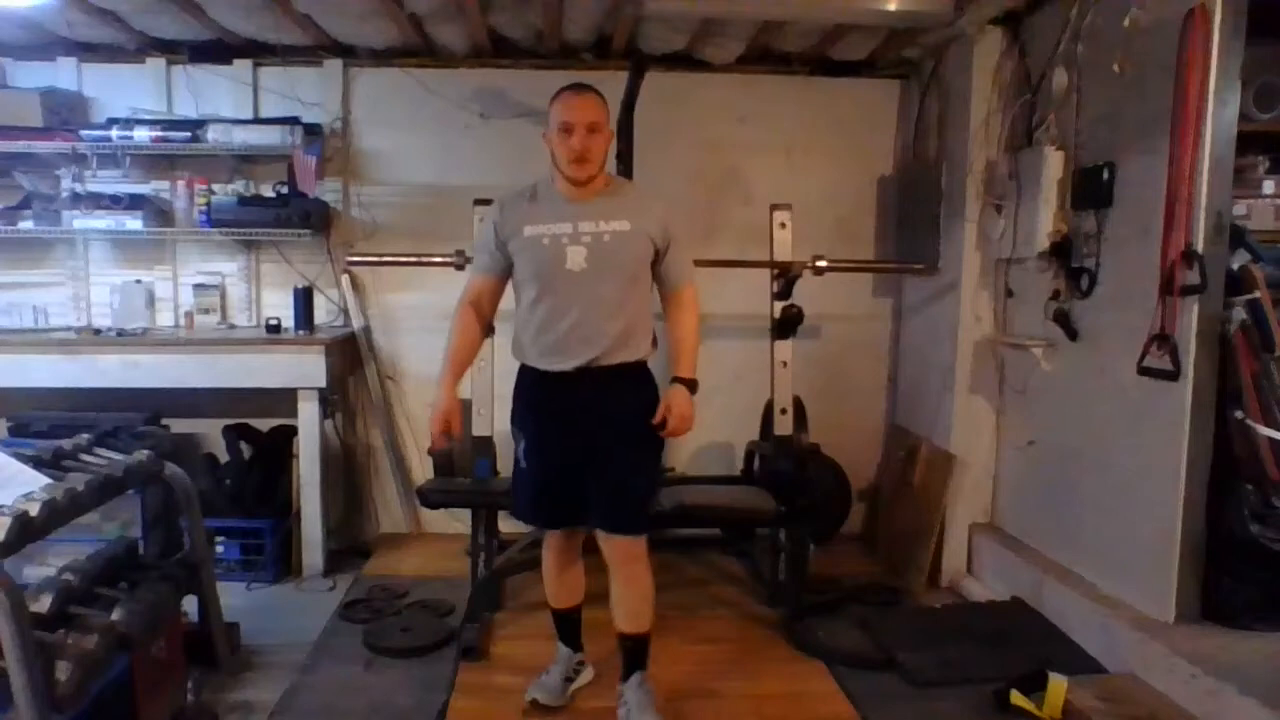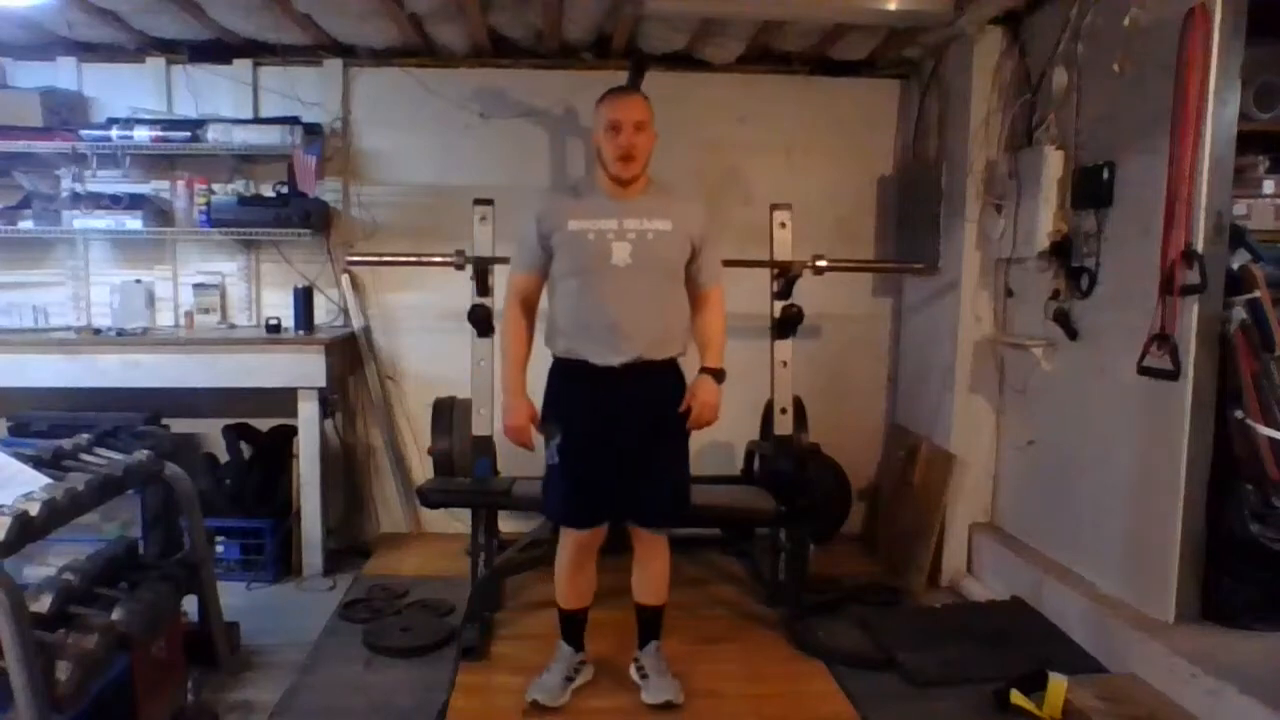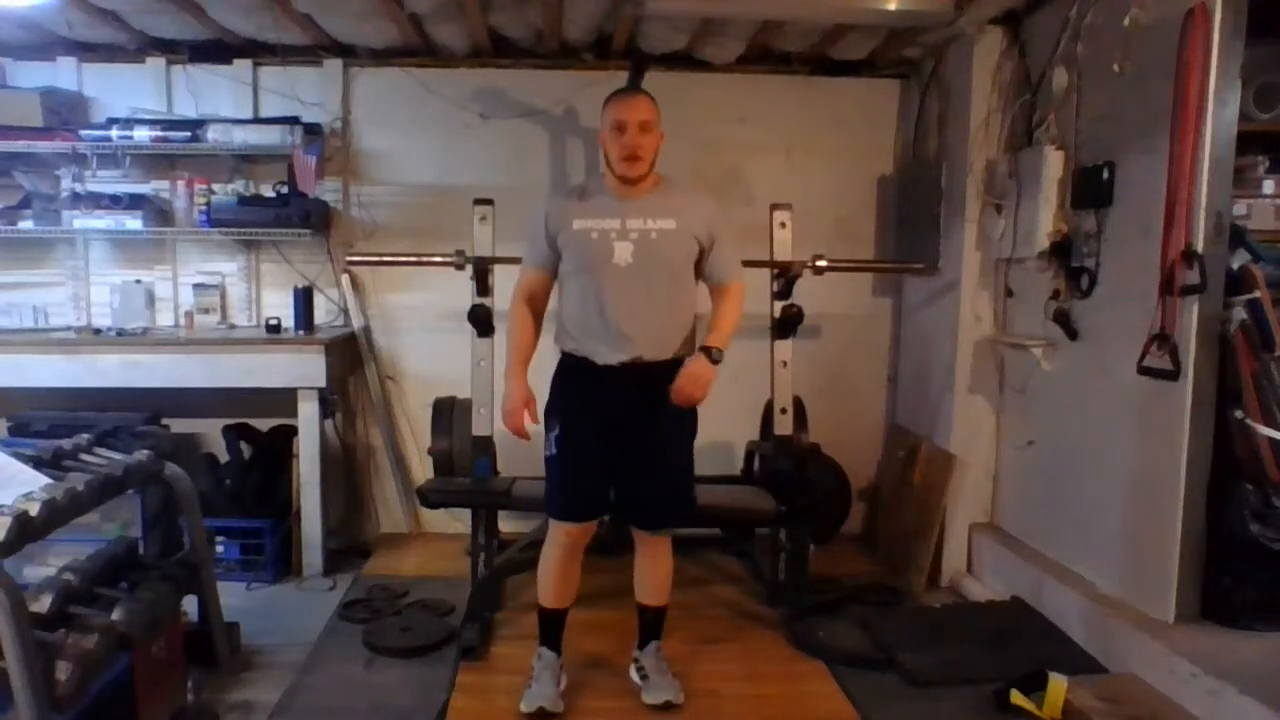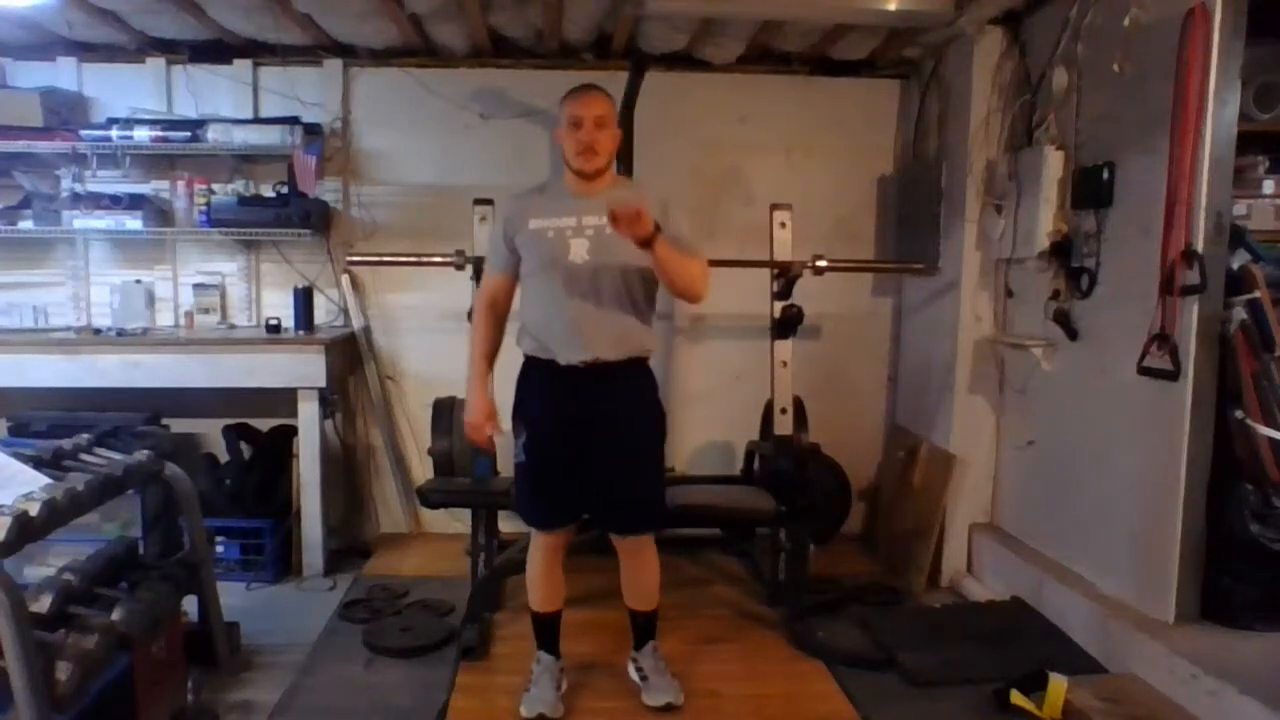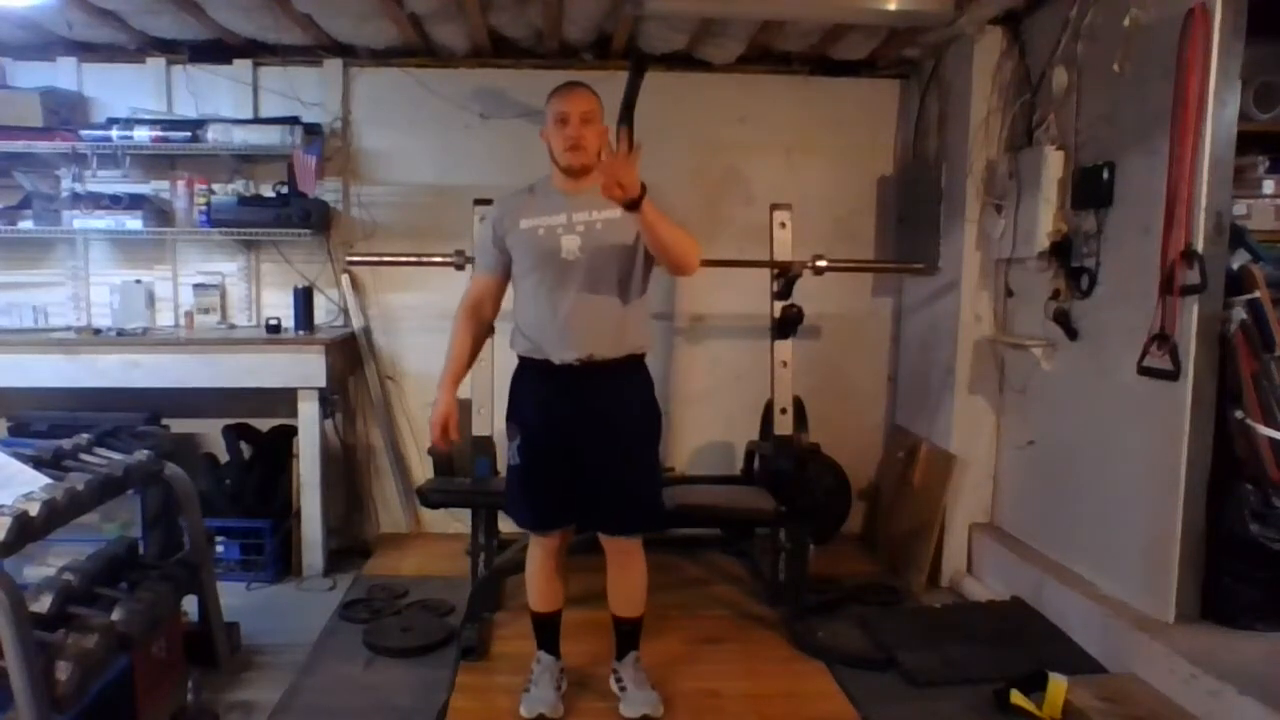
dt=0.4s
person 1, frame 1
left shoulder: (645, 213)
right shoulder: (514, 214)
left elbow: (681, 299)
right elbow: (477, 303)
left wrist: (683, 382)
right wrist: (448, 385)
left hip: (623, 391)
right hip: (543, 392)
left knee: (624, 545)
right knee: (558, 537)
right ankle: (570, 655)
person 1, frame 2
left shoulder: (682, 216)
right shoulder: (557, 212)
left elbow: (707, 300)
right elbow: (519, 302)
left wrist: (711, 373)
right wrist: (514, 391)
left hip: (657, 388)
right hip: (578, 386)
left knee: (650, 531)
right knee: (579, 534)
left ankle: (649, 652)
right ankle: (571, 653)
person 1, frame 3
left shoulder: (693, 212)
right shoulder: (564, 211)
left elbow: (730, 290)
right elbow: (528, 298)
left wrist: (707, 354)
right wrist: (515, 377)
left hip: (661, 387)
right hip: (582, 384)
left knee: (653, 530)
right knee: (568, 529)
left ankle: (648, 653)
right ankle: (548, 659)
person 1, frame 4
left shoulder: (649, 206)
right shoulder: (523, 211)
left elbow: (696, 288)
right elbow: (491, 302)
left wrist: (648, 238)
right wrist: (478, 386)
left hip: (625, 385)
right hip: (547, 386)
left knee: (634, 534)
right knee: (548, 534)
left ankle: (645, 653)
right ankle: (548, 663)
person 1, frame 5
left shoulder: (635, 204)
right shoulder: (513, 211)
left elbow: (687, 262)
right elbow: (478, 305)
left wrist: (635, 200)
right wrist: (447, 388)
left hip: (620, 385)
right hip: (541, 386)
left knee: (623, 537)
right knee: (546, 536)
left ankle: (627, 664)
right ankle: (547, 663)
